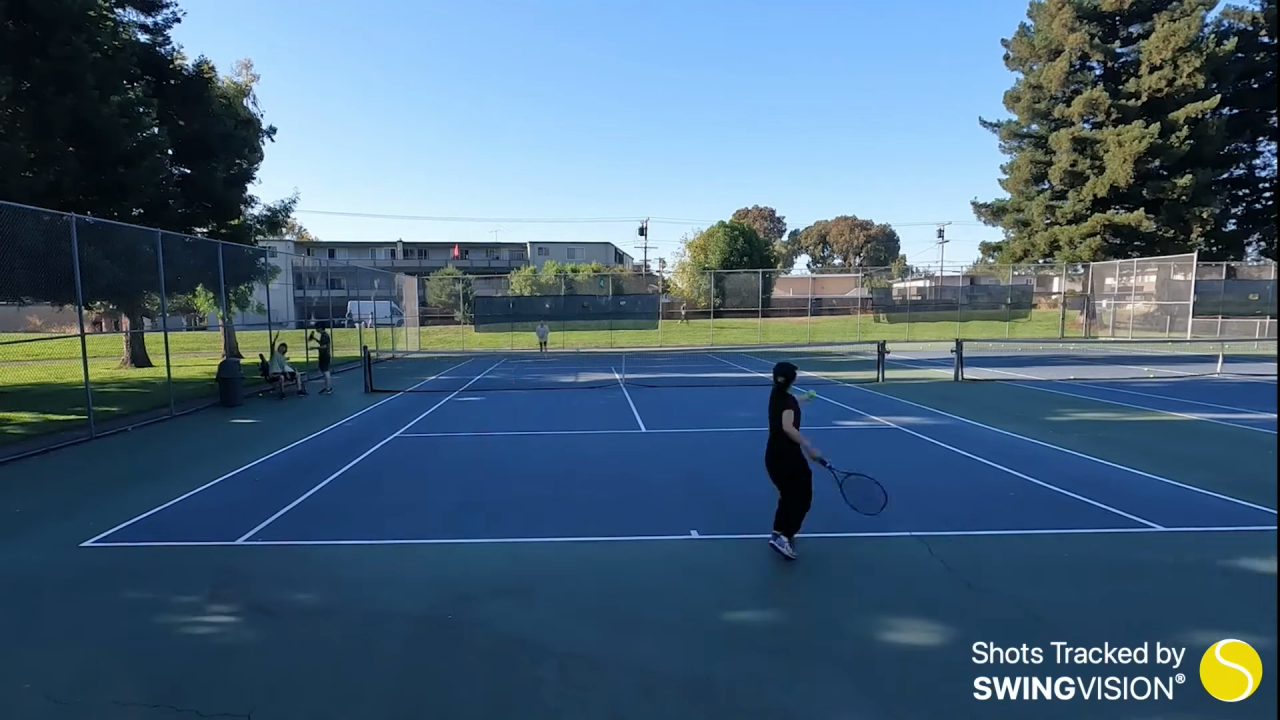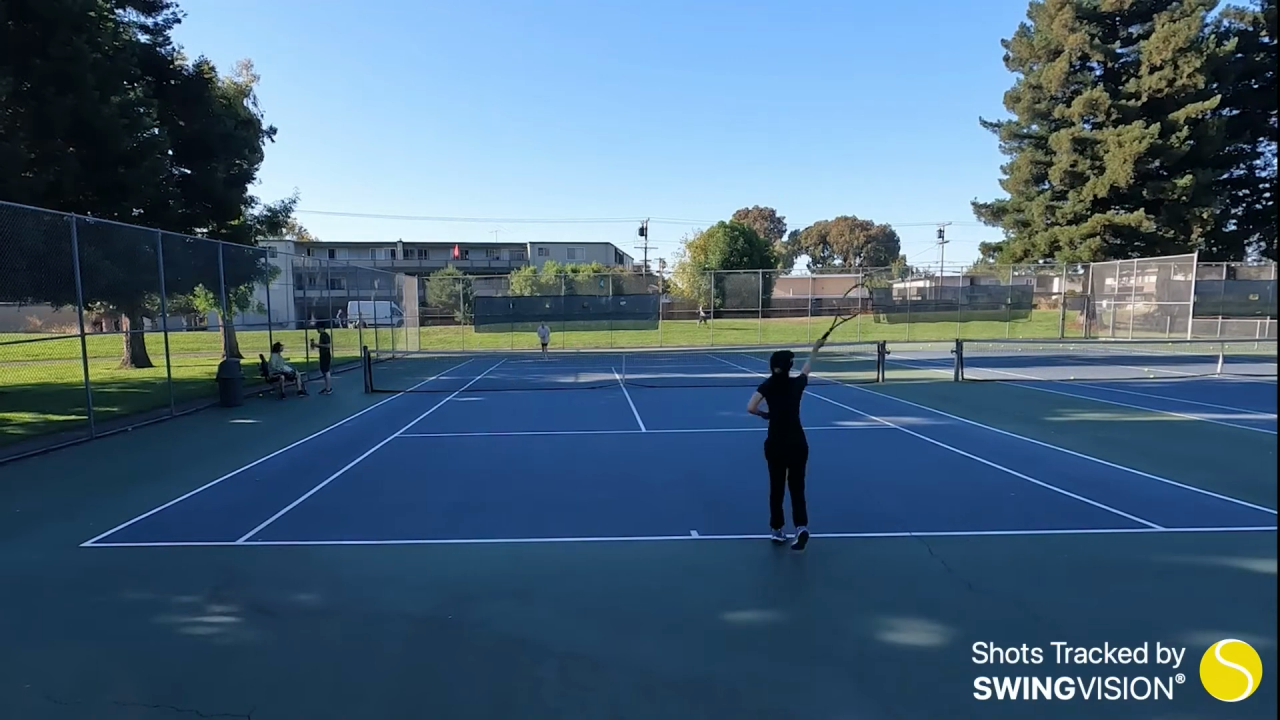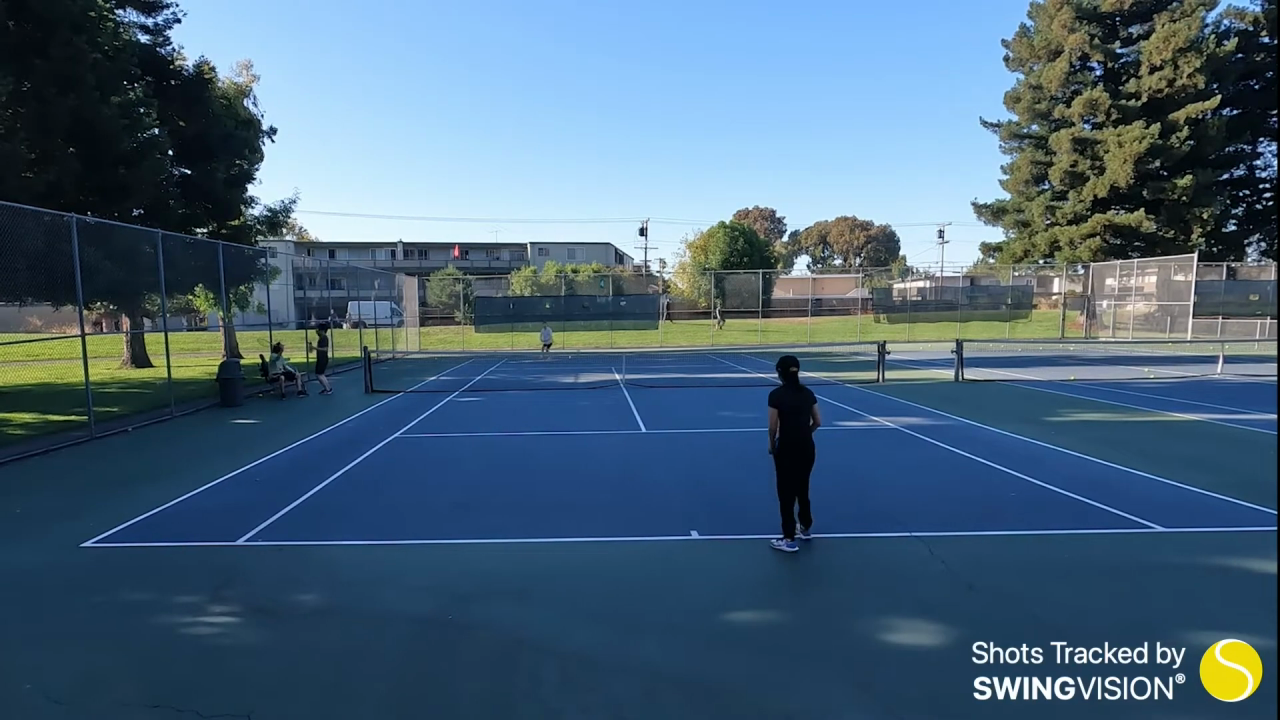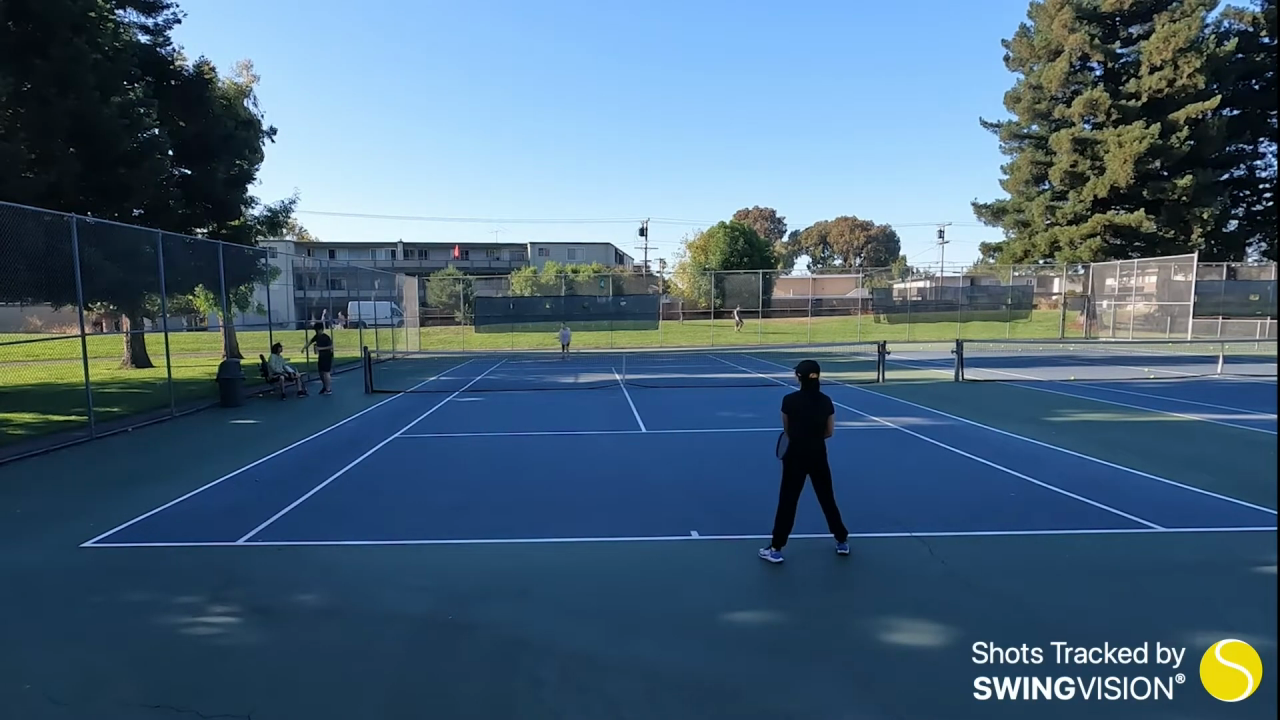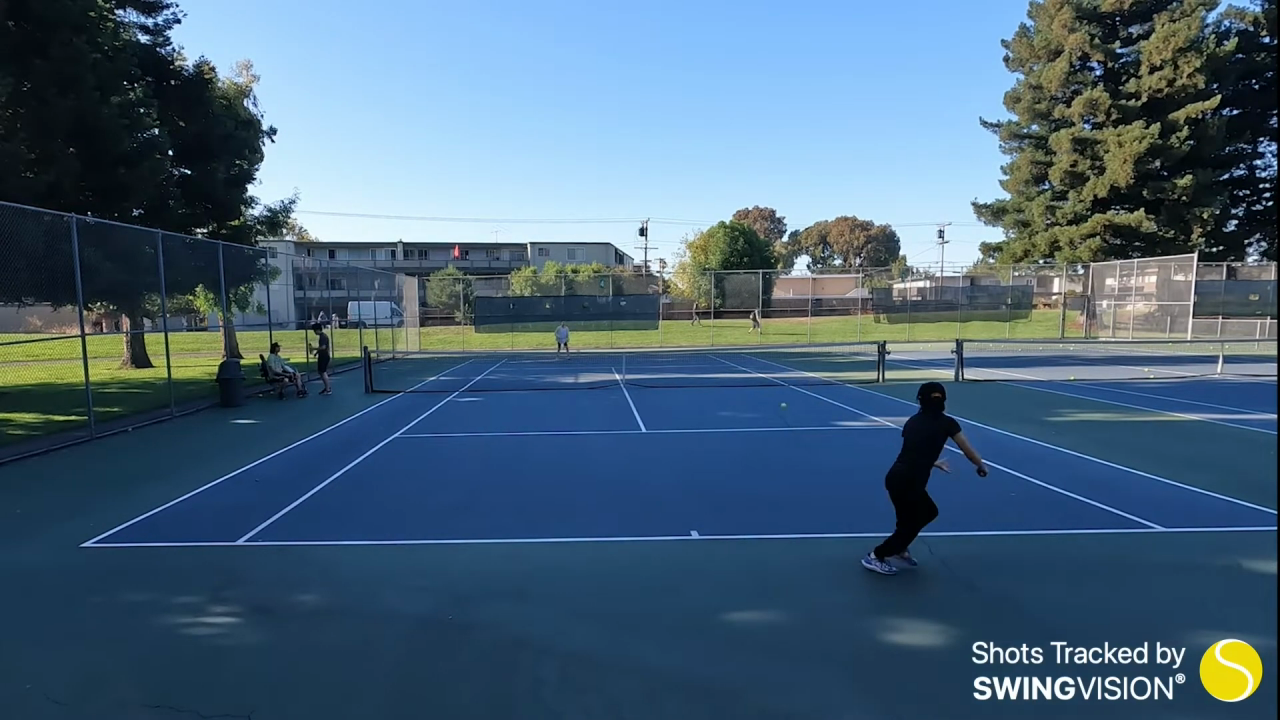
dt=1s
person 1, frame 1
left shoulder: (777, 395)
right shoulder: (787, 400)
right elbow: (789, 429)
left wrist: (799, 403)
right wrist: (807, 448)
left hip: (773, 456)
right hip: (789, 456)
left knee: (788, 496)
right knee: (802, 499)
left ankle: (778, 532)
right ankle: (784, 537)
person 1, frame 2
left shoulder: (766, 385)
right shoulder: (797, 383)
left elbow: (751, 408)
right elbow: (807, 368)
left wrist: (765, 414)
right wrist: (815, 350)
left hip: (775, 443)
right hip: (797, 442)
left knee: (777, 487)
right knee: (797, 486)
left ankle: (777, 531)
right ankle: (800, 529)
person 1, frame 3
left shoulder: (776, 395)
right shoulder: (808, 393)
left elbow: (773, 426)
right elbow: (817, 422)
left wrist: (772, 443)
left hip: (787, 448)
right hip: (807, 447)
left knee: (786, 492)
right knee: (802, 489)
left ankle: (789, 539)
right ankle: (806, 528)
person 1, frame 4
left shoulder: (789, 400)
right shoulder: (826, 401)
left elbow: (787, 431)
right elbow: (829, 432)
left hip: (796, 455)
right hip: (818, 455)
left knee: (787, 501)
right knee: (827, 499)
left ankle: (776, 549)
right ankle: (842, 541)
person 1, frame 5
left shoulder: (912, 422)
right shoulder: (947, 423)
right elbow: (967, 451)
right wrist: (980, 466)
left hip: (897, 477)
right hip: (907, 482)
left knee: (928, 512)
right knee: (909, 526)
left ankle: (898, 550)
right ankle: (875, 558)
